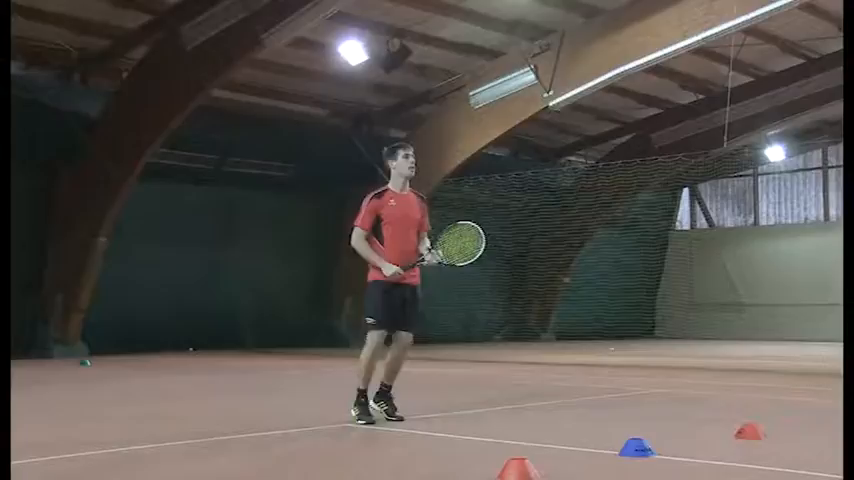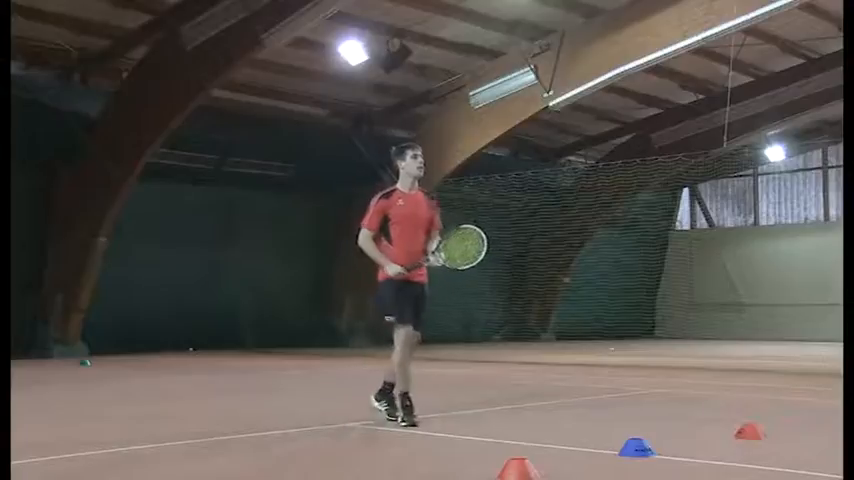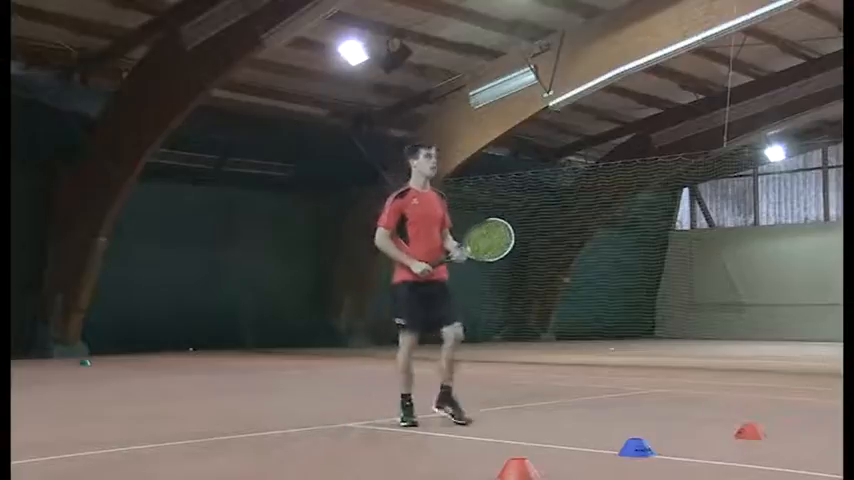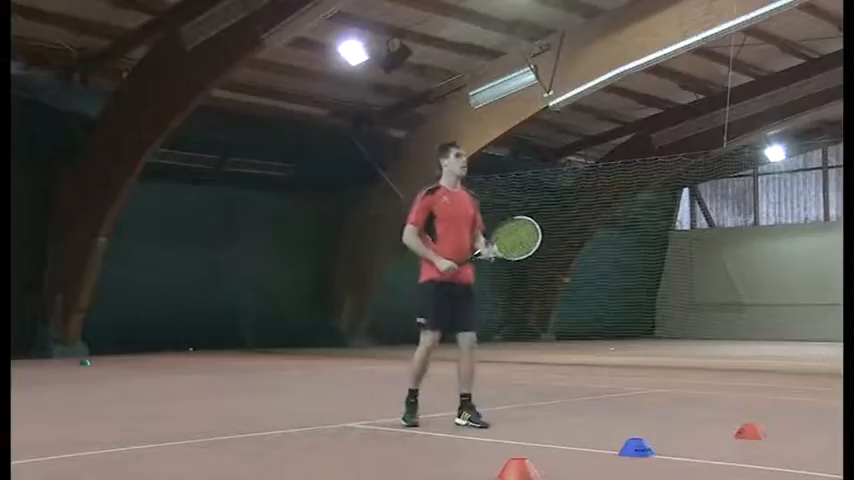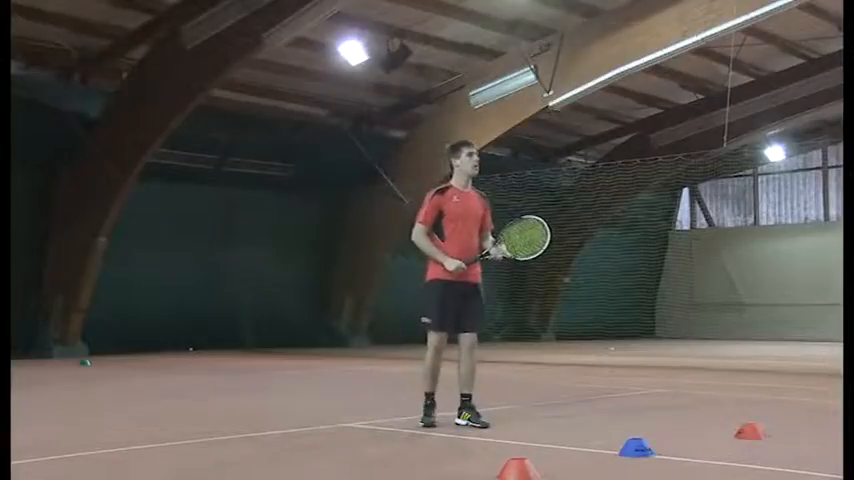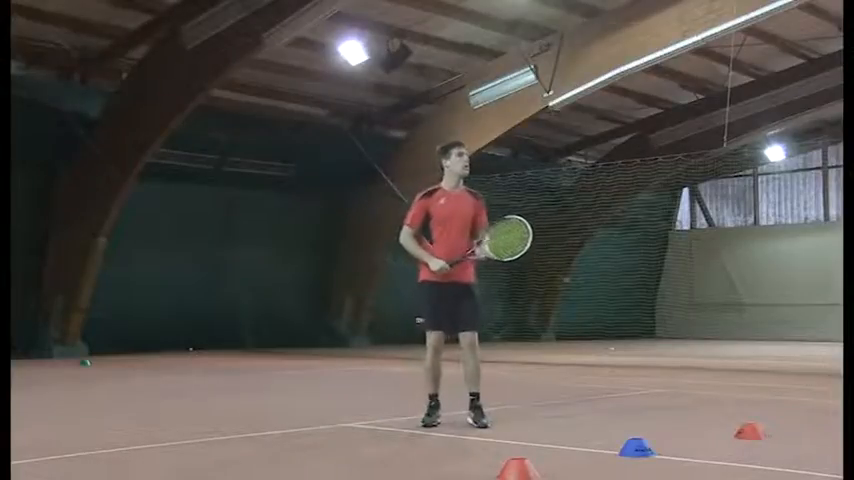
dt=0.4s
person 1, frame 1
left shoulder: (419, 201)
right shoulder: (376, 199)
right elbow: (357, 239)
left wrist: (428, 252)
right wrist: (384, 265)
left hip: (410, 282)
right hip: (382, 281)
left knee: (404, 341)
right knee: (375, 340)
left ankle: (383, 395)
right ankle: (361, 401)
person 1, frame 2
left shoulder: (428, 201)
right shoulder: (385, 199)
left elbow: (433, 237)
right elbow: (364, 239)
left wrist: (434, 252)
right wrist: (388, 264)
left hip: (418, 280)
right hip: (393, 280)
left knee: (410, 342)
right knee: (404, 337)
left ankle: (384, 393)
right ankle: (405, 405)
person 1, frame 3
left shoulder: (439, 199)
right shoulder: (400, 199)
right elbow: (381, 239)
left wrist: (454, 249)
right wrist: (412, 263)
left hip: (438, 280)
right hip: (409, 281)
left knee: (454, 335)
right knee: (408, 343)
left ankle: (445, 398)
right ankle: (406, 405)
person 1, frame 4
left shoulder: (470, 199)
right shoulder: (429, 196)
right elbow: (408, 236)
left wrist: (484, 248)
right wrist: (438, 260)
left hip: (464, 281)
right hip: (435, 280)
left knee: (468, 343)
right knee: (429, 341)
left ankle: (465, 407)
right ankle: (411, 401)
person 1, frame 5
left shoulder: (480, 200)
right shoulder: (439, 196)
right elbow: (417, 235)
left wrist: (493, 249)
right wrist: (446, 260)
left hip: (471, 281)
right hip: (442, 280)
left knee: (469, 343)
right knee: (436, 343)
left ankle: (466, 407)
right ankle: (429, 403)
person 1, frame 6
left shoulder: (474, 200)
right shoulder: (427, 198)
left elbow: (482, 235)
right elbow: (405, 237)
right wrist: (430, 260)
left hip: (464, 281)
right hip: (434, 281)
left knee: (470, 342)
right knee: (434, 343)
left ankle: (475, 406)
right ankle: (433, 405)
